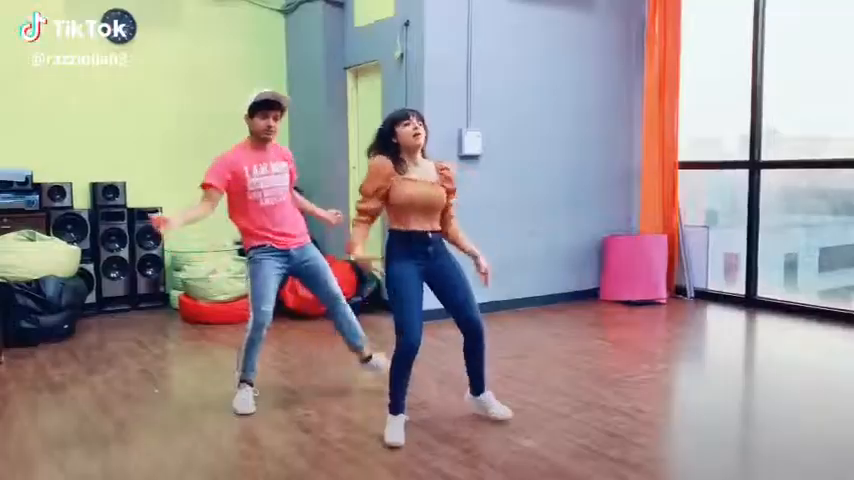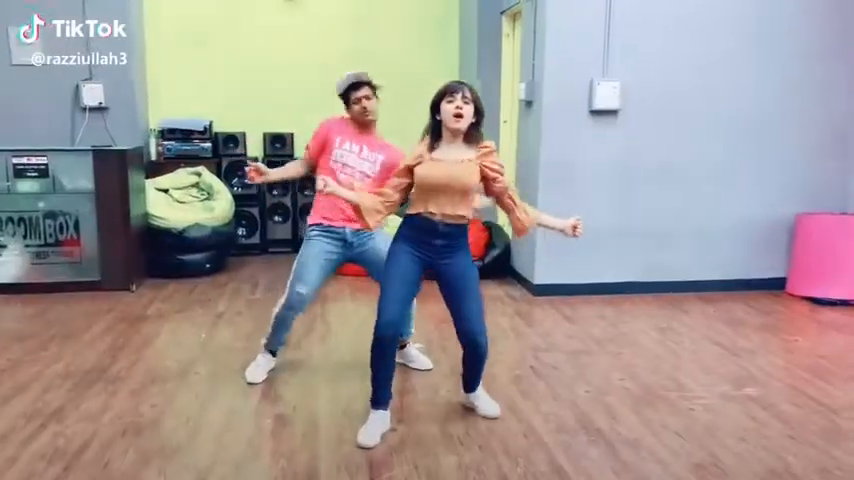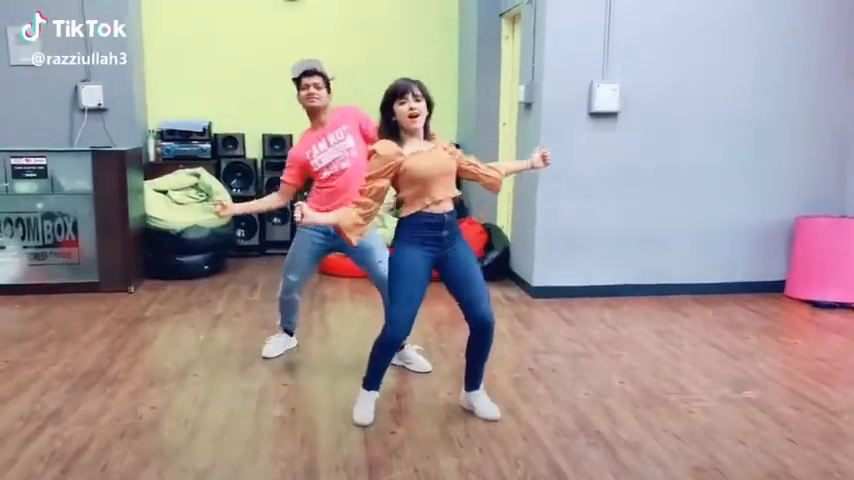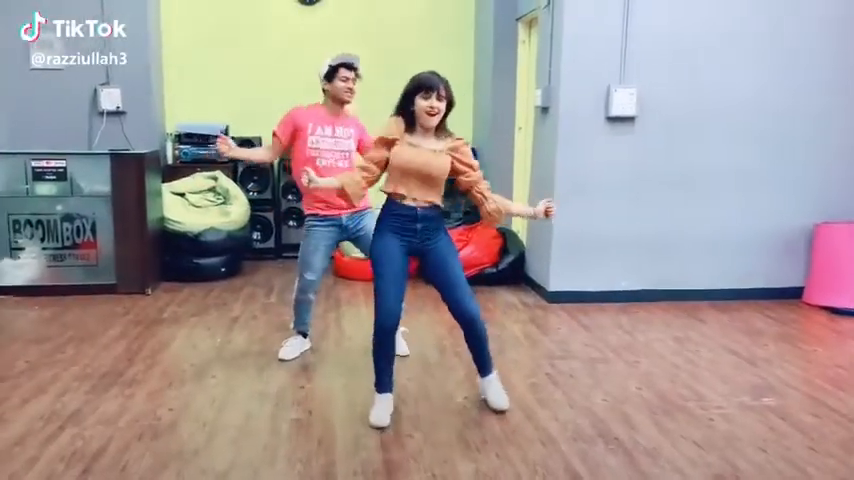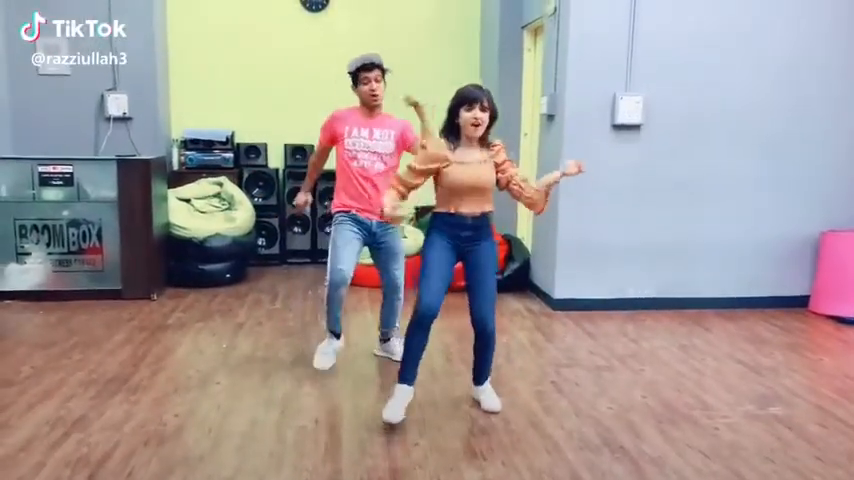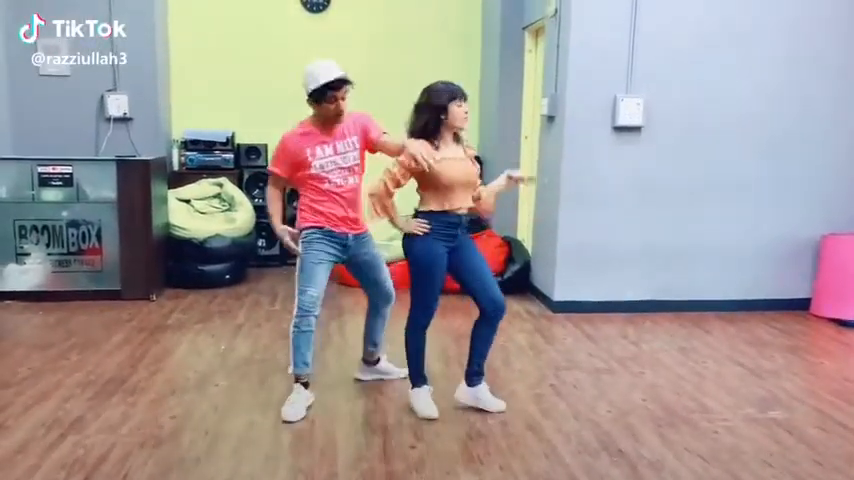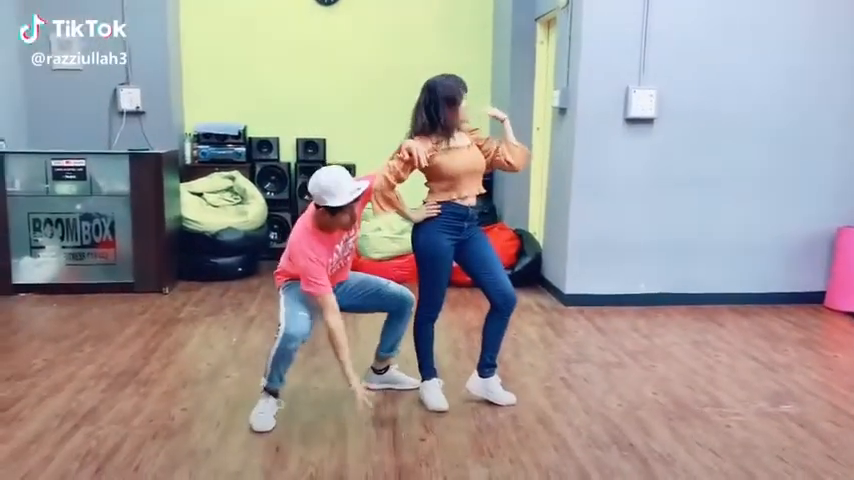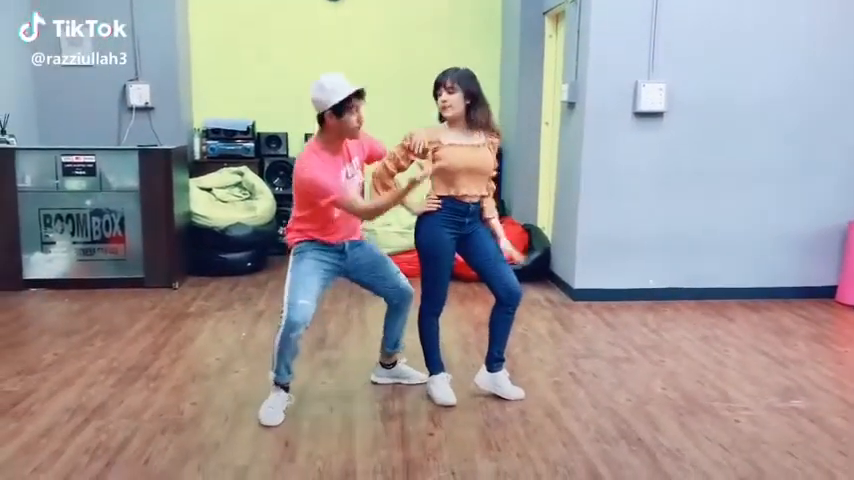
dt=0.5s
person 1, frame 1
left shoulder: (442, 173)
right shoulder: (383, 167)
left elbow: (448, 222)
right elbow: (365, 215)
left wrist: (476, 254)
right wrist: (357, 247)
left hip: (438, 253)
right hip: (403, 256)
left knee: (474, 327)
right knee: (409, 340)
left ankle: (479, 396)
right ankle: (395, 415)
person 1, frame 2
left shoulder: (483, 155)
right shoulder: (420, 153)
left elbow: (509, 200)
right elbow: (387, 197)
left wrist: (558, 224)
right wrist: (339, 191)
left hip: (455, 247)
right hip: (411, 242)
left knee: (474, 337)
right knee: (386, 330)
left ankle: (472, 392)
right ankle: (379, 413)
person 1, frame 3
left shoulder: (438, 146)
right shoulder: (388, 151)
left elbow: (476, 170)
right elbow: (366, 203)
left wrist: (529, 163)
right wrist: (317, 217)
left hip: (452, 237)
right hip: (414, 240)
left knee: (483, 320)
right knee: (396, 329)
left ankle: (473, 392)
right ankle: (369, 391)
person 1, frame 4
left shoulder: (454, 146)
right shoulder: (394, 133)
left elbow: (480, 192)
right elbow: (366, 174)
left wrist: (530, 211)
right wrist: (320, 182)
left hip: (433, 229)
right hip: (392, 227)
left knee: (468, 313)
right knee: (388, 317)
left ankle: (488, 377)
right ankle: (384, 395)
person 1, frame 5
left shoulder: (494, 153)
right shoulder: (438, 149)
left elbow: (521, 191)
right elbow: (403, 185)
left wrist: (559, 175)
right wrist: (388, 205)
left hip: (480, 236)
right hip: (443, 233)
left knee: (484, 320)
right knee: (426, 308)
left ankle: (481, 385)
right ankle: (404, 387)
person 1, frame 6
left shoulder: (463, 151)
right shoulder: (421, 150)
right elbow: (380, 191)
left wrist: (507, 179)
right wrist: (403, 225)
left hip: (460, 235)
right hip: (431, 235)
left knee: (493, 305)
right knee: (422, 314)
left ankle: (472, 386)
right ankle: (418, 389)
person 1, frame 7
left shoulder: (472, 138)
right shoulder: (422, 146)
left elbow: (513, 161)
right elbow: (383, 184)
left wrist: (504, 122)
right wrist: (411, 216)
left hip: (471, 225)
right hip: (438, 226)
left knee: (505, 298)
right knee: (430, 308)
left ankle: (485, 377)
right ankle: (429, 381)
person 1, frame 8
left shoulder: (488, 139)
right shoulder: (428, 138)
left elbow: (487, 191)
right elbow: (384, 172)
left wrist: (501, 235)
right wrist: (411, 205)
left hip: (474, 222)
right hip: (439, 221)
left knee: (510, 292)
right knee: (434, 303)
left ankle: (492, 372)
right ankle: (437, 376)
person 2, frame 1
left shoulder: (283, 155)
right shoulder: (228, 162)
right elbow: (207, 205)
left wrist: (320, 214)
right wrist: (177, 220)
left hip: (301, 246)
right hip: (265, 251)
left knee: (335, 298)
right knee: (262, 316)
left ankle: (365, 355)
right ankle: (245, 384)
person 2, frame 2
left shoulder: (390, 152)
right shoulder: (330, 129)
right elbow: (305, 165)
right wrist: (271, 175)
left hip: (369, 233)
right hip: (325, 231)
right knee: (297, 297)
left ankle: (403, 347)
right ankle: (268, 353)
person 2, frame 3
left shoulder: (352, 116)
right shoulder: (300, 150)
right elbow: (282, 197)
right wrist: (238, 208)
right hip: (316, 224)
left knee: (391, 282)
right knee: (291, 284)
left ankle: (400, 348)
right ankle: (287, 333)
person 2, frame 4
left shoulder: (355, 125)
right shoulder: (299, 117)
right elbow: (272, 152)
right wrist: (237, 152)
left hip: (360, 213)
right hip: (321, 219)
right knee: (308, 281)
left ankle: (390, 332)
right ankle: (300, 335)
person 2, frame 5
left shoulder: (399, 126)
right shoulder: (339, 120)
right elbow: (319, 156)
right wrist: (305, 190)
left hip: (387, 221)
right hip: (349, 217)
left knee: (395, 285)
right knee: (339, 276)
left ankle: (387, 340)
right ankle: (333, 337)
person 2, frame 6
left shoulder: (357, 123)
right shoulder: (293, 141)
left elbow: (391, 147)
right elbow: (275, 187)
left wrist: (410, 146)
right wrist: (278, 223)
left hip: (357, 232)
right hip: (318, 234)
left knee: (382, 294)
right knee: (308, 306)
left ankle: (371, 361)
right ankle: (302, 387)
person 2, frame 7
left shoulder: (351, 197)
right shoulder: (305, 245)
right elbow: (331, 316)
right wrist: (351, 377)
left hip: (341, 280)
right hip: (301, 285)
left knee: (403, 300)
right knee: (293, 331)
left ankle: (381, 370)
right ankle: (270, 395)
person 2, frame 8
left shoulder: (356, 141)
right shoulder: (312, 166)
left elbow: (388, 159)
right elbow: (363, 211)
left wrist: (407, 191)
right wrist: (408, 186)
left hip: (353, 243)
right hip: (314, 248)
left knee: (402, 293)
right knee: (296, 319)
left ankle: (388, 365)
right ankle: (280, 390)
